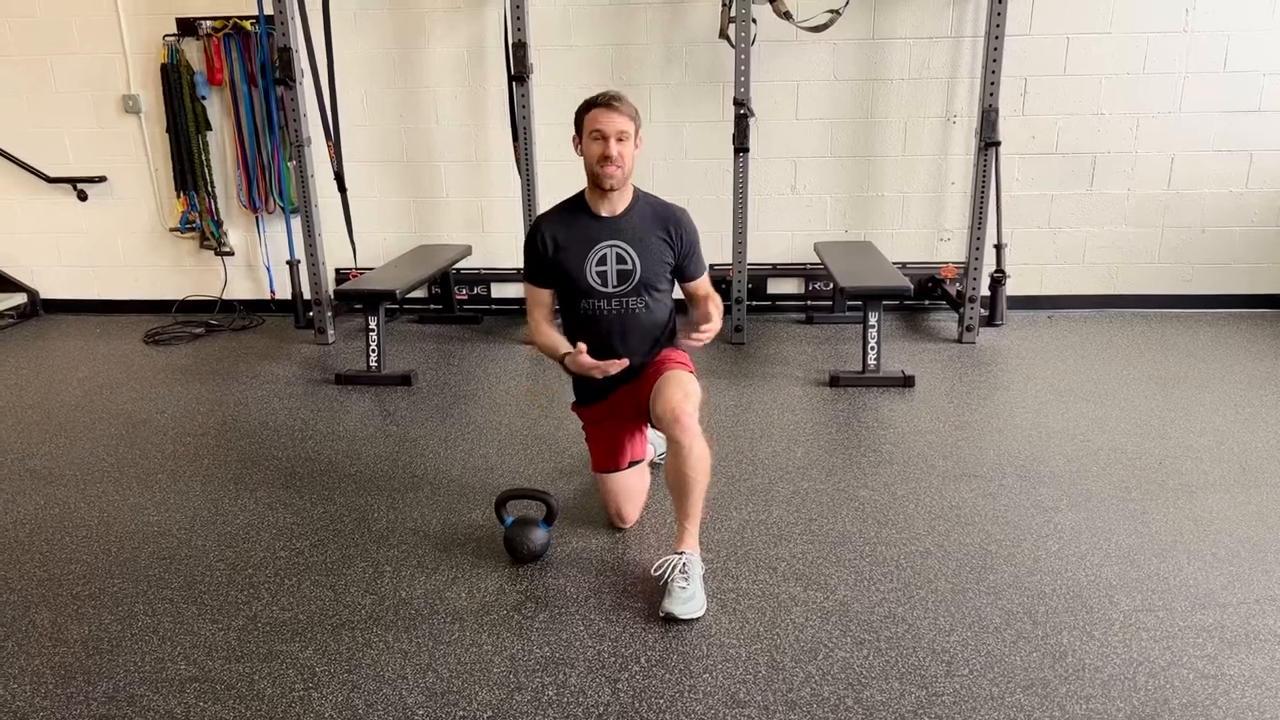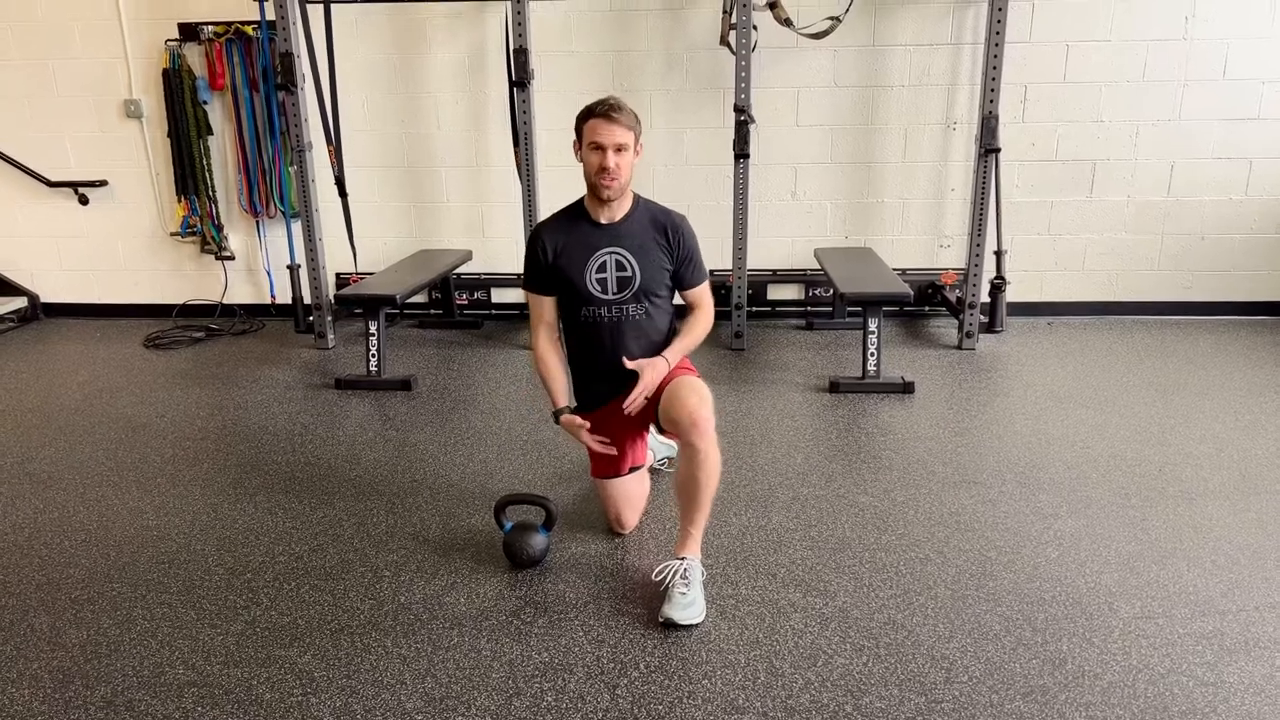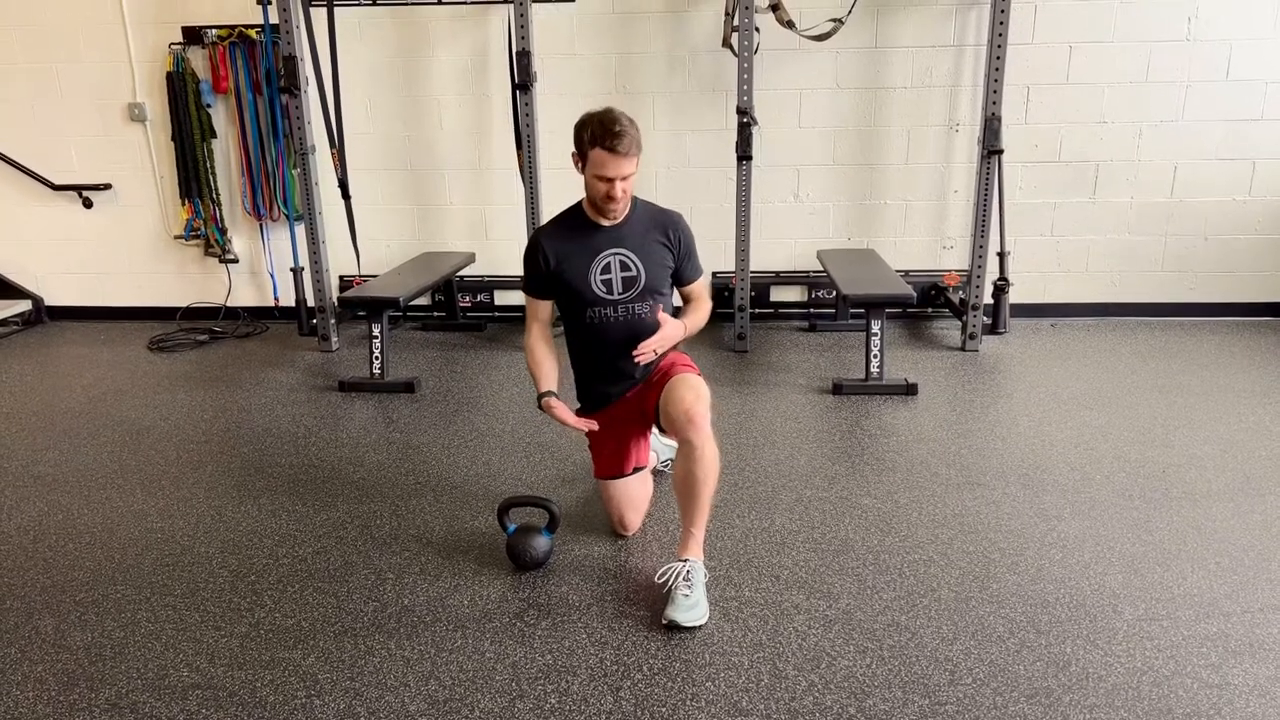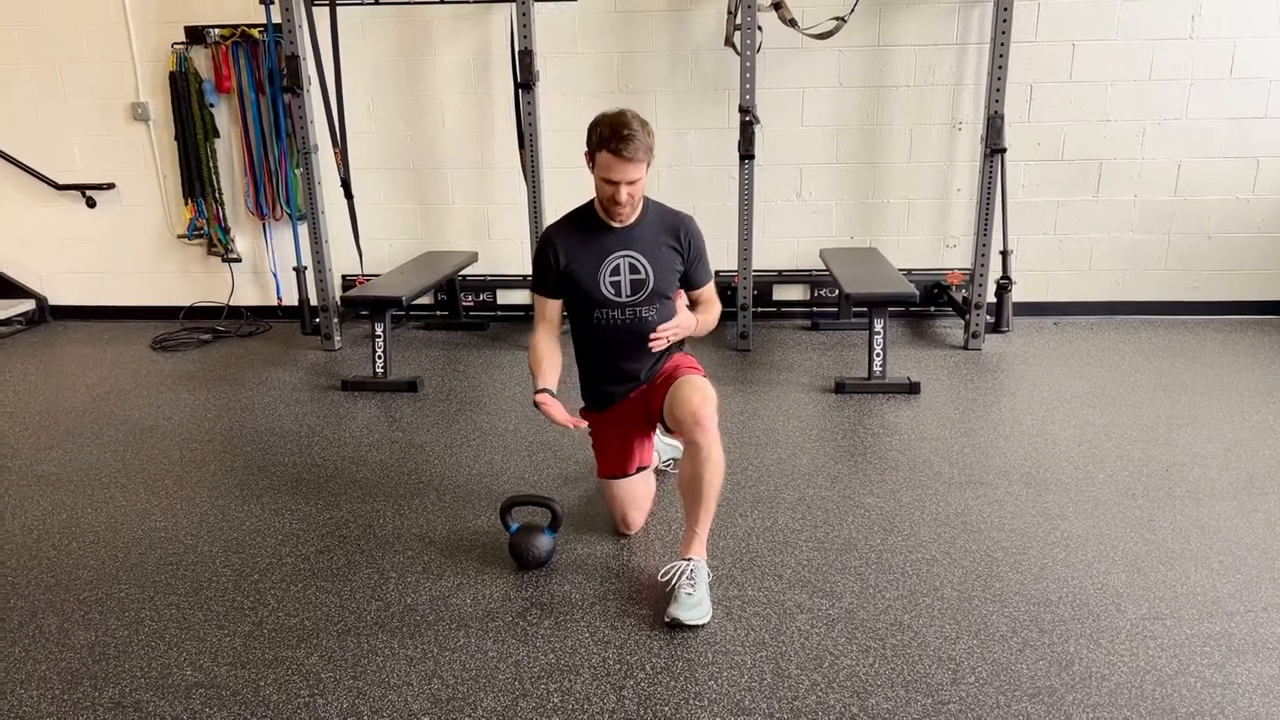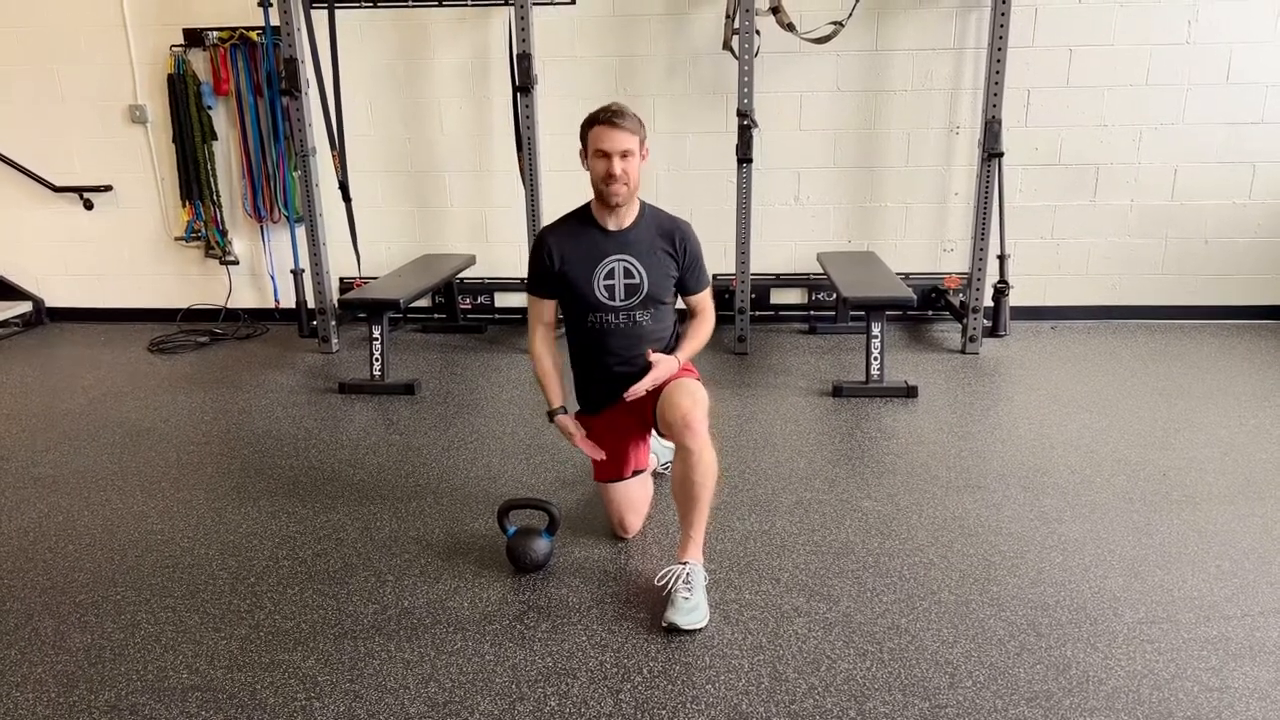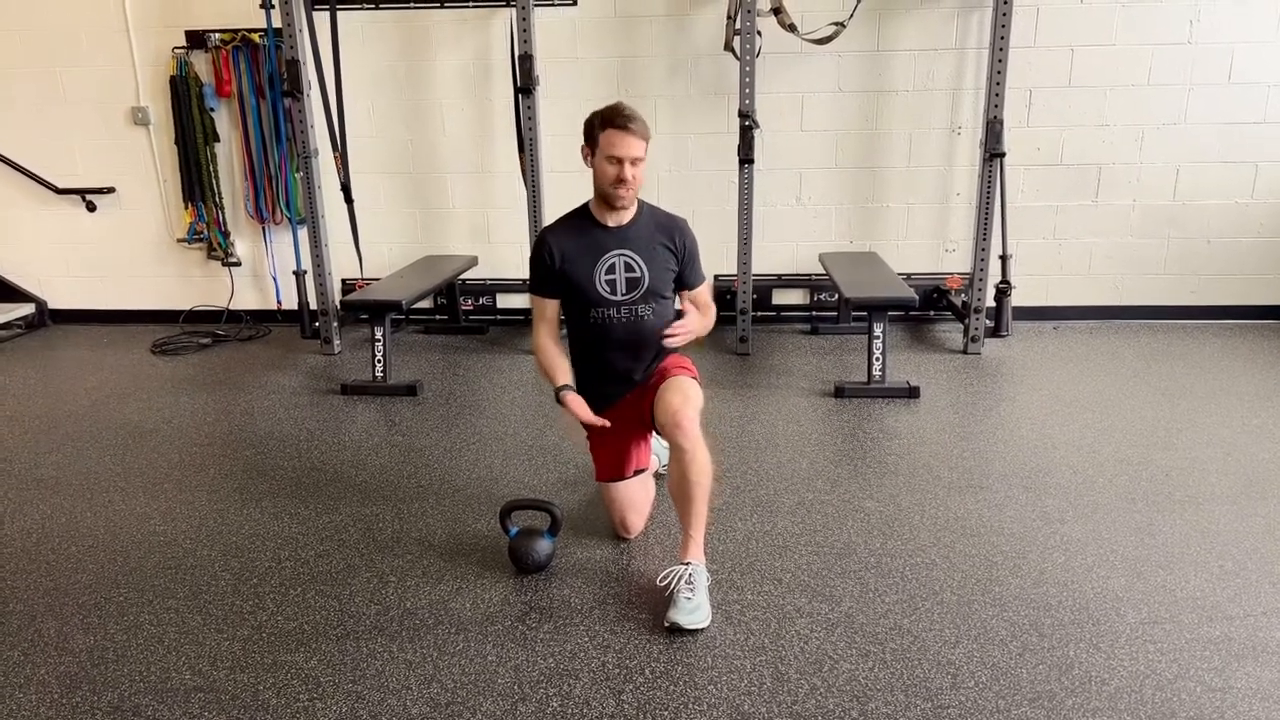
dt=0.7s
person 1, frame 1
left shoulder: (671, 221)
right shoulder: (550, 230)
left elbow: (702, 292)
right elbow: (538, 314)
left wrist: (711, 317)
right wrist: (566, 356)
left hip: (661, 362)
right hip: (599, 385)
left knee: (681, 418)
right knee: (623, 517)
left ankle: (687, 553)
right ankle: (644, 443)
person 1, frame 2
left shoulder: (670, 228)
right shoulder: (549, 238)
left elbow: (703, 310)
right elbow: (544, 330)
left wrist: (663, 362)
right wrist: (562, 409)
left hip: (662, 371)
right hip: (600, 393)
left knee: (697, 422)
right knee: (622, 522)
left ankle: (687, 559)
right ankle: (648, 448)
person 1, frame 3
left shoulder: (668, 227)
right shoulder: (549, 243)
left elbow: (701, 300)
right elbow: (538, 326)
left wrist: (678, 328)
right wrist: (547, 393)
left hip: (663, 367)
right hip: (603, 395)
left knee: (693, 418)
right knee: (626, 524)
left ankle: (691, 561)
right ankle: (652, 448)
person 1, frame 4
left shoulder: (679, 229)
right shoulder: (559, 241)
left elbow: (710, 306)
right elbow: (546, 327)
left wrist: (688, 322)
right wrist: (544, 390)
left hip: (668, 369)
right hip: (607, 394)
left knee: (700, 419)
right knee: (629, 523)
left ankle: (694, 559)
right ankle: (655, 447)
person 1, frame 5
left shoulder: (675, 235)
right shoulder: (554, 243)
left elbow: (703, 313)
right elbow: (541, 330)
left wrist: (676, 360)
right wrist: (558, 411)
left hip: (663, 376)
right hip: (602, 397)
left knee: (690, 422)
right knee: (626, 527)
left ankle: (691, 564)
right ankle: (649, 452)
person 1, frame 6
left shoulder: (672, 230)
right shoulder: (555, 242)
left elbow: (701, 302)
right elbow: (545, 330)
left wrist: (698, 320)
right wrist: (565, 390)
left hip: (663, 369)
right hip: (603, 393)
left knee: (681, 421)
right knee: (628, 526)
left ankle: (693, 564)
right ankle: (647, 452)
